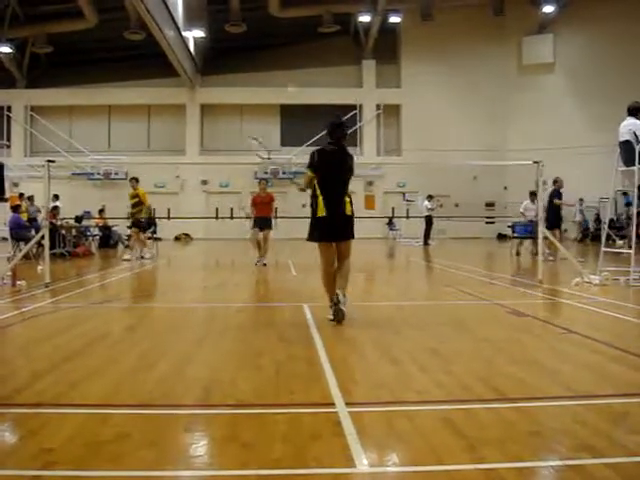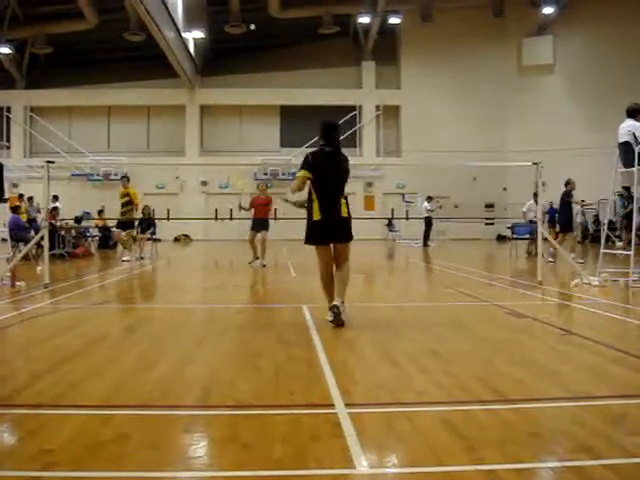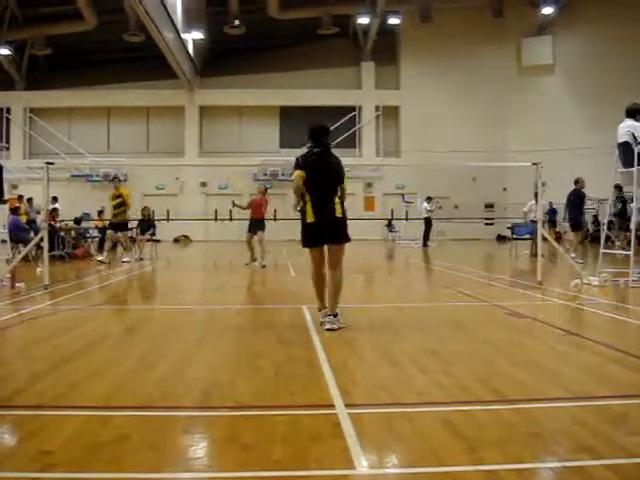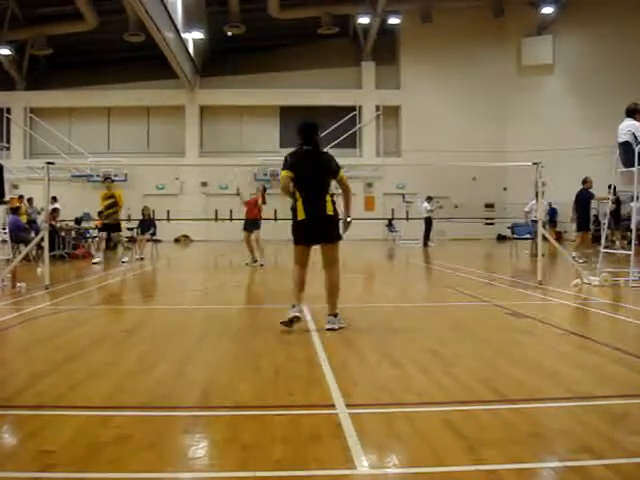
dt=0.2s
person 1, frame 1
left shoulder: (318, 154)
right shoulder: (348, 158)
left elbow: (307, 183)
left wrist: (307, 185)
left hip: (322, 212)
right hip: (344, 211)
left knee: (327, 261)
right knee: (344, 259)
left ankle: (333, 303)
right ankle: (340, 293)
person 1, frame 2
left shoulder: (312, 157)
right shoulder: (343, 159)
left elbow: (298, 185)
left wrist: (292, 189)
left hip: (318, 215)
right hip: (340, 214)
left knee: (325, 264)
right knee: (342, 263)
left ankle: (332, 306)
right ankle: (338, 302)
person 1, frame 3
left shoulder: (303, 160)
right shoulder: (335, 161)
left elbow: (298, 184)
left wrist: (298, 201)
left hip: (312, 217)
right hip: (335, 215)
left knee: (317, 266)
right knee: (335, 266)
left ankle: (323, 310)
right ankle: (332, 315)
person 1, frame 4
left shoulder: (292, 158)
right shoulder: (327, 158)
left elbow: (284, 186)
right elbow: (346, 187)
left wrist: (295, 197)
right wrist: (347, 214)
left hip: (303, 215)
right hip: (327, 213)
left knee: (300, 265)
right knee: (331, 266)
left ankle: (296, 308)
right ankle: (332, 316)
